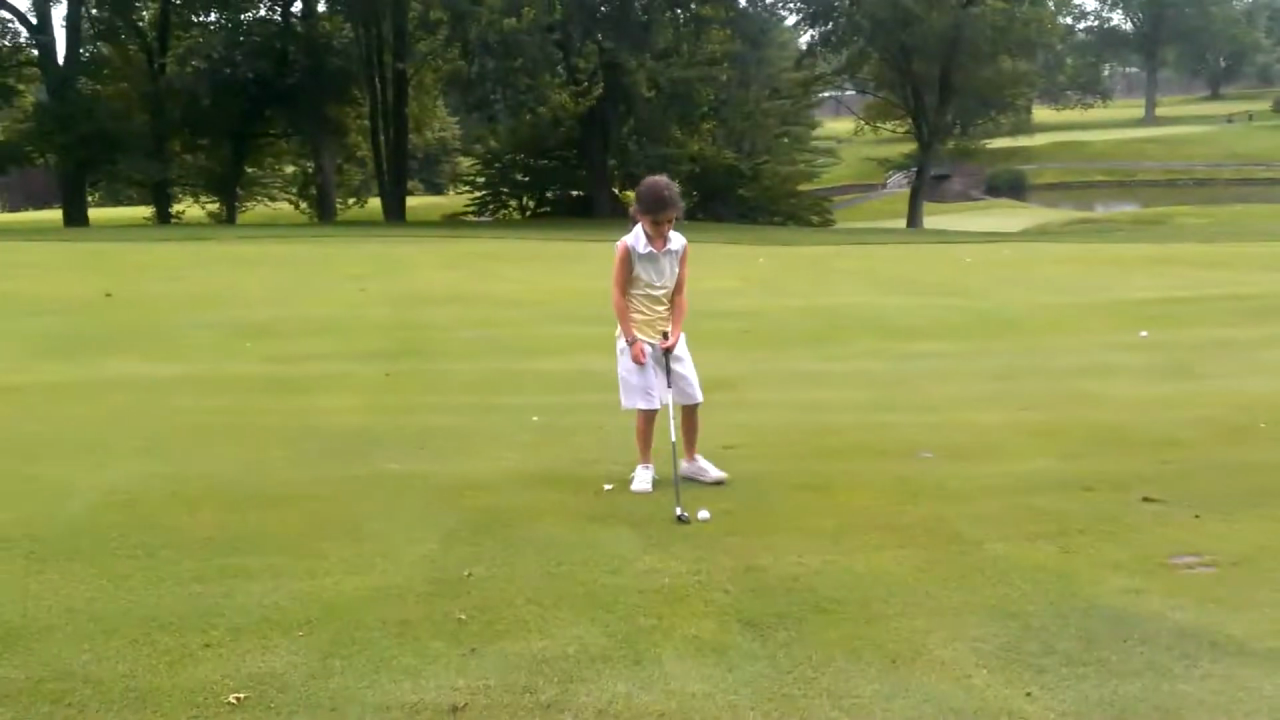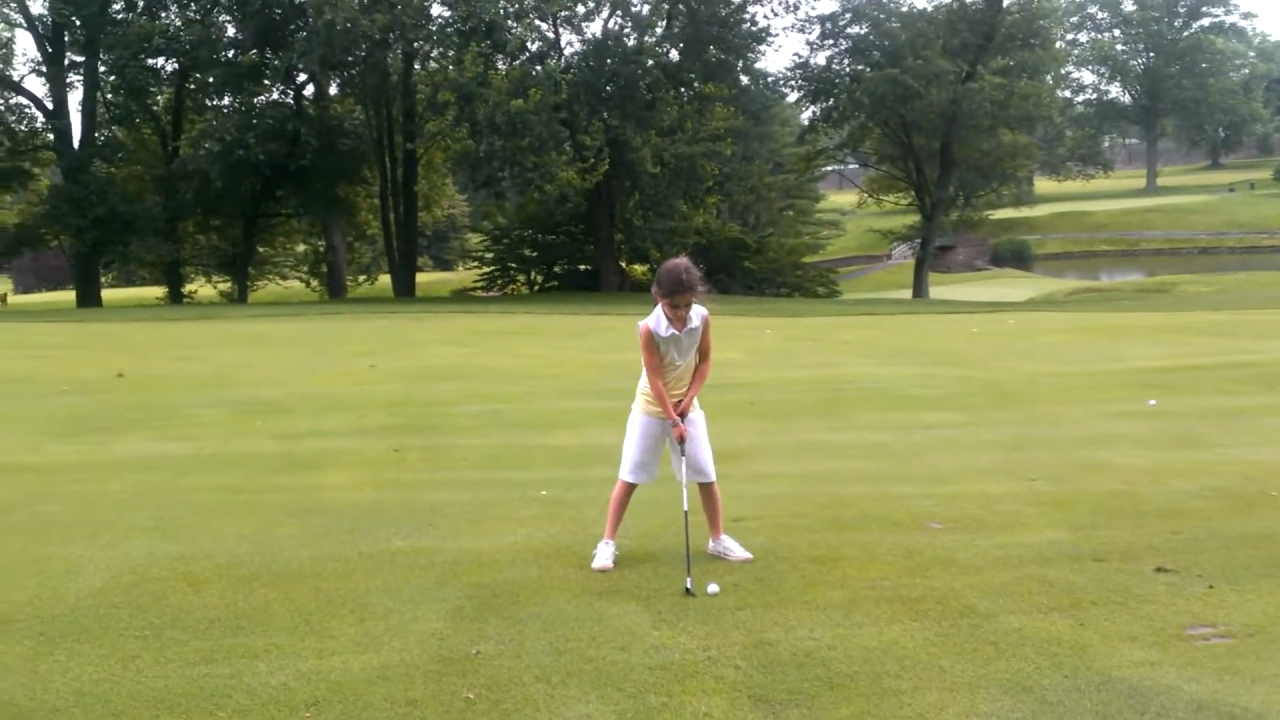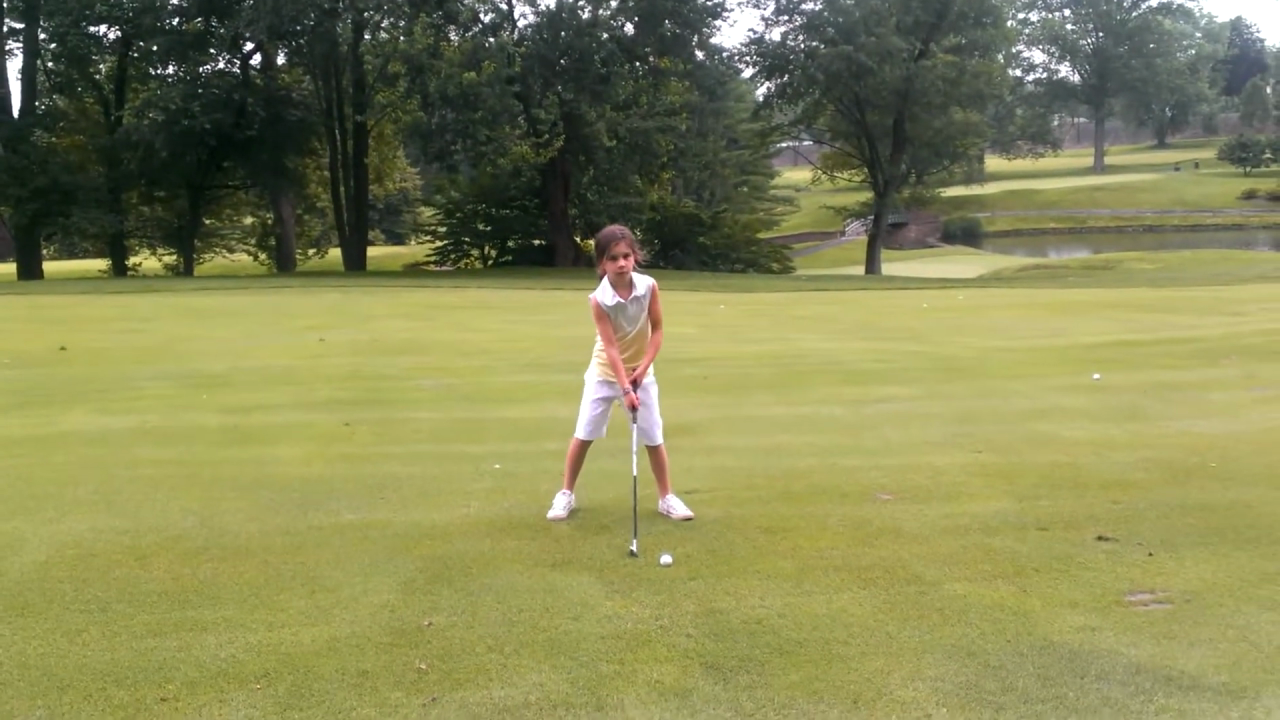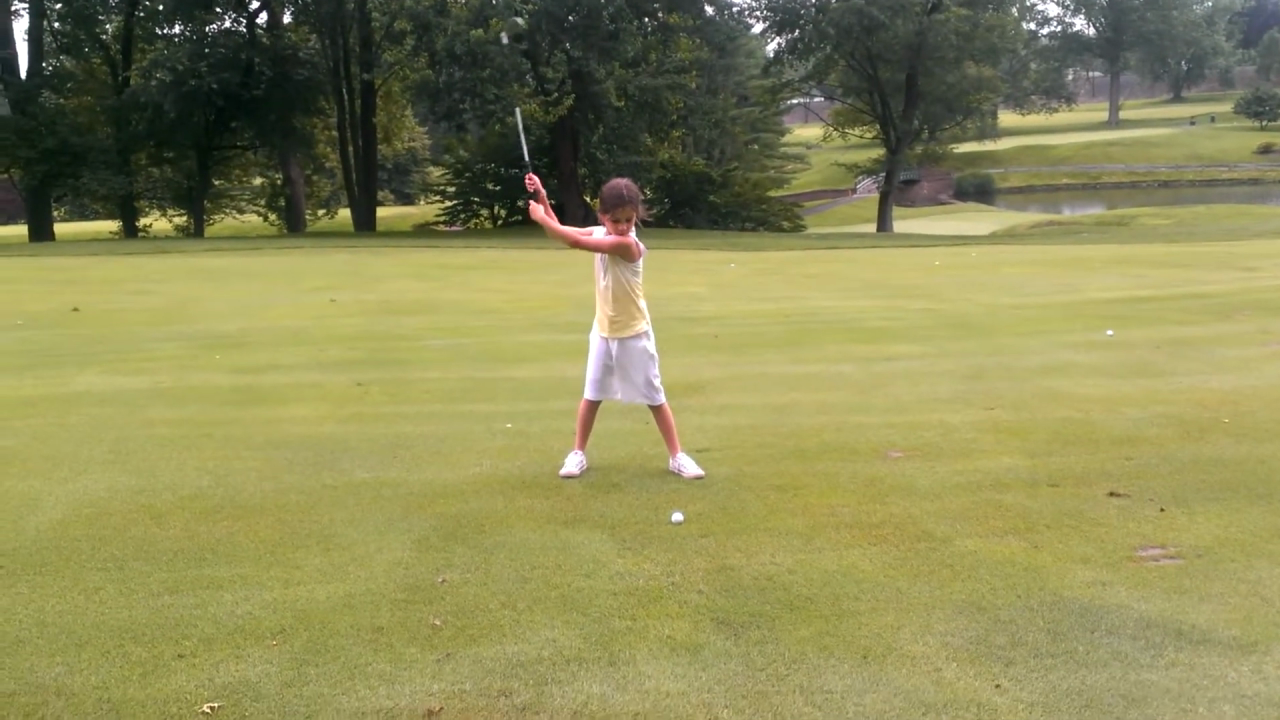
dt=1s
person 1, frame 1
left shoulder: (679, 245)
right shoulder: (627, 247)
left elbow: (679, 293)
right elbow: (619, 296)
left wrist: (675, 333)
right wrist: (632, 339)
left hip: (669, 333)
right hip: (637, 335)
left knee: (691, 397)
right knee: (647, 404)
left ankle: (691, 460)
right ankle: (644, 466)
person 1, frame 2
left shoulder: (702, 318)
right shoulder: (648, 328)
left elbow: (704, 361)
right elbow: (655, 378)
left wrist: (688, 399)
right wrist: (672, 420)
left hip: (687, 407)
right hip: (651, 409)
left knee: (706, 474)
right knee: (629, 476)
left ankle: (718, 539)
right ankle: (608, 543)
person 1, frame 3
left shoulder: (649, 286)
right shoulder: (598, 299)
left elbow: (657, 330)
right elbow: (611, 346)
left wrist: (643, 368)
right wrist: (624, 388)
left hip: (640, 373)
right hip: (603, 373)
left knee: (654, 438)
right knee: (583, 435)
left ankle: (666, 498)
right ankle: (566, 493)
person 1, frame 4
left shoulder: (627, 244)
right shoulder: (600, 233)
left elbow: (574, 241)
right elbow: (564, 232)
left wrist: (541, 217)
right wrist: (542, 200)
left hip: (633, 334)
right hip: (603, 331)
left knee: (654, 396)
right knee: (592, 394)
left ankle: (676, 456)
right ankle: (578, 453)
